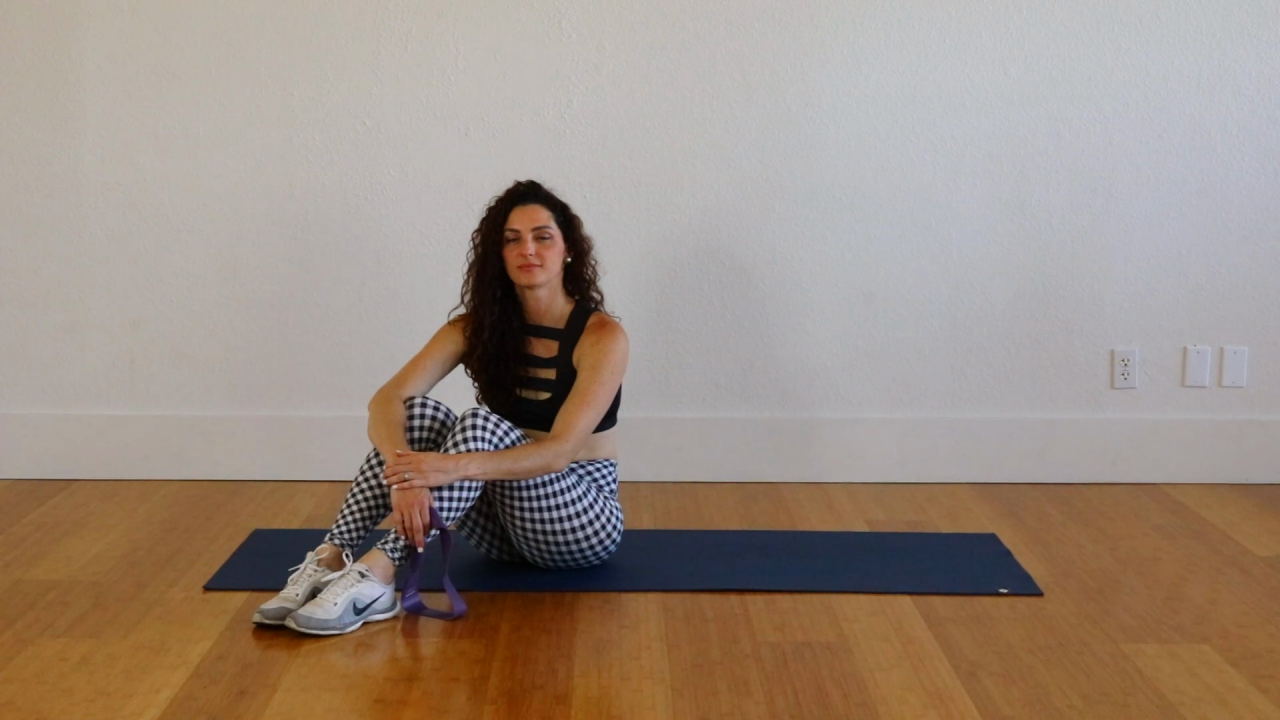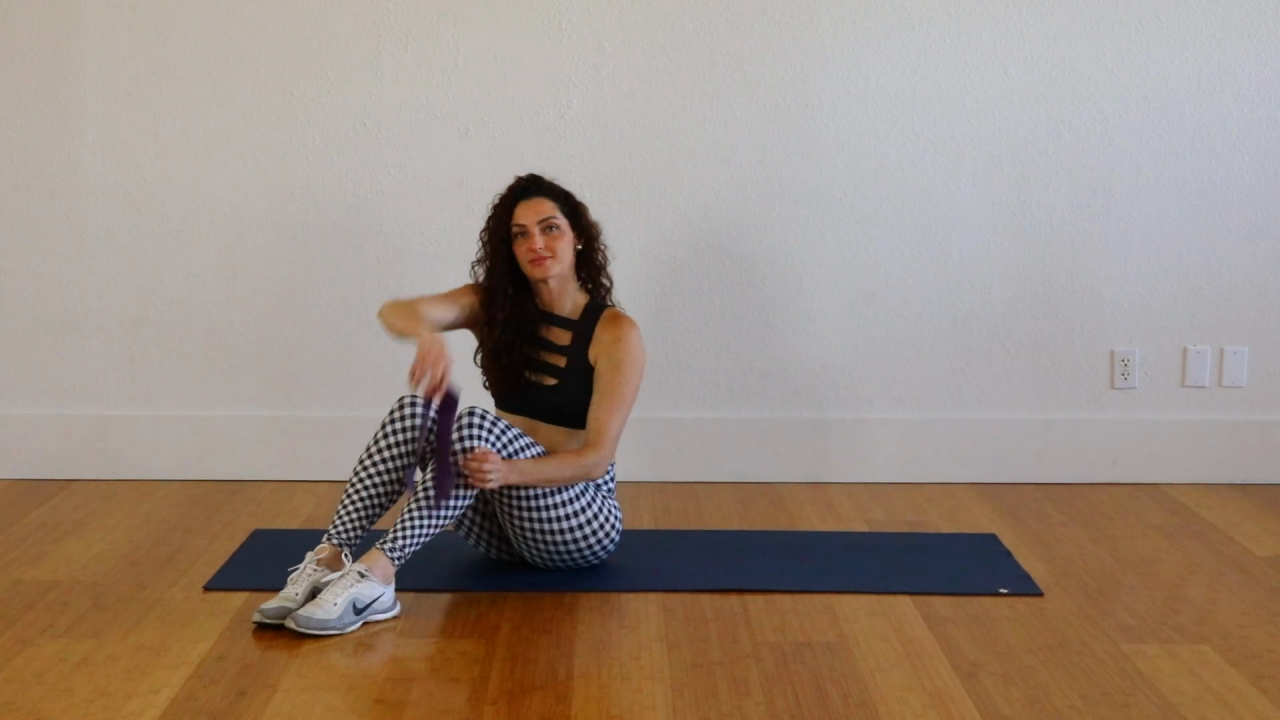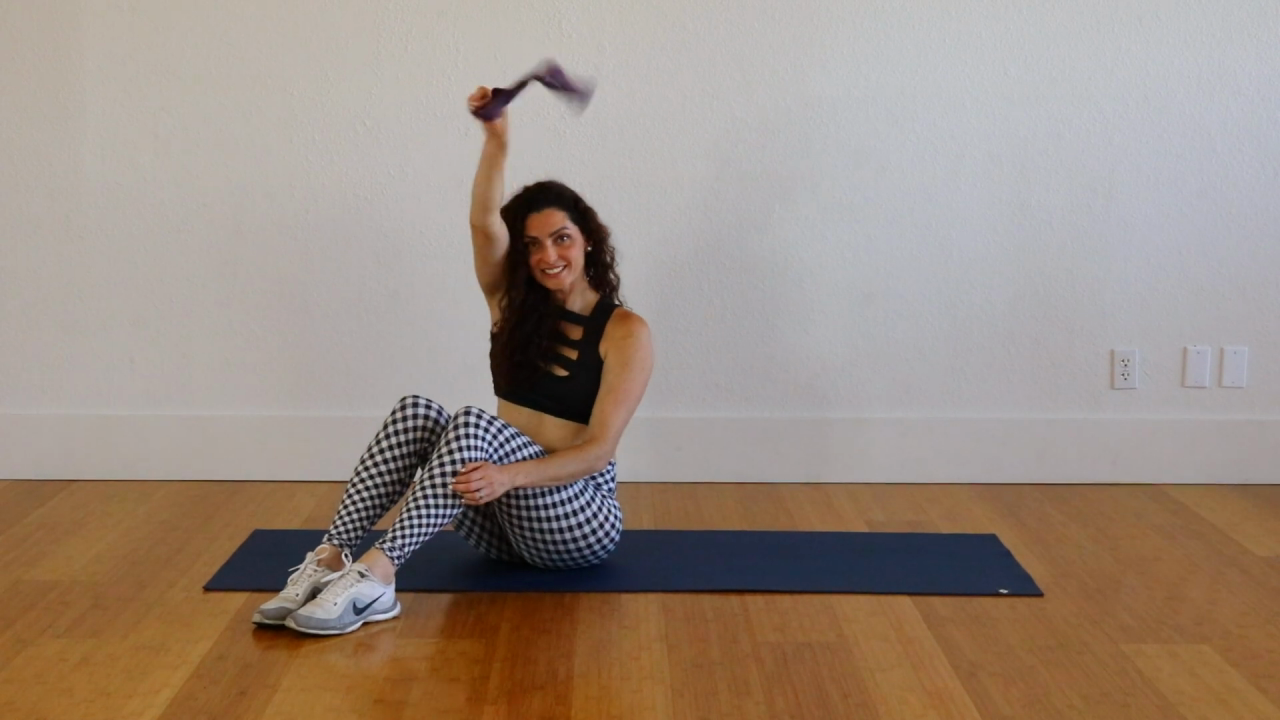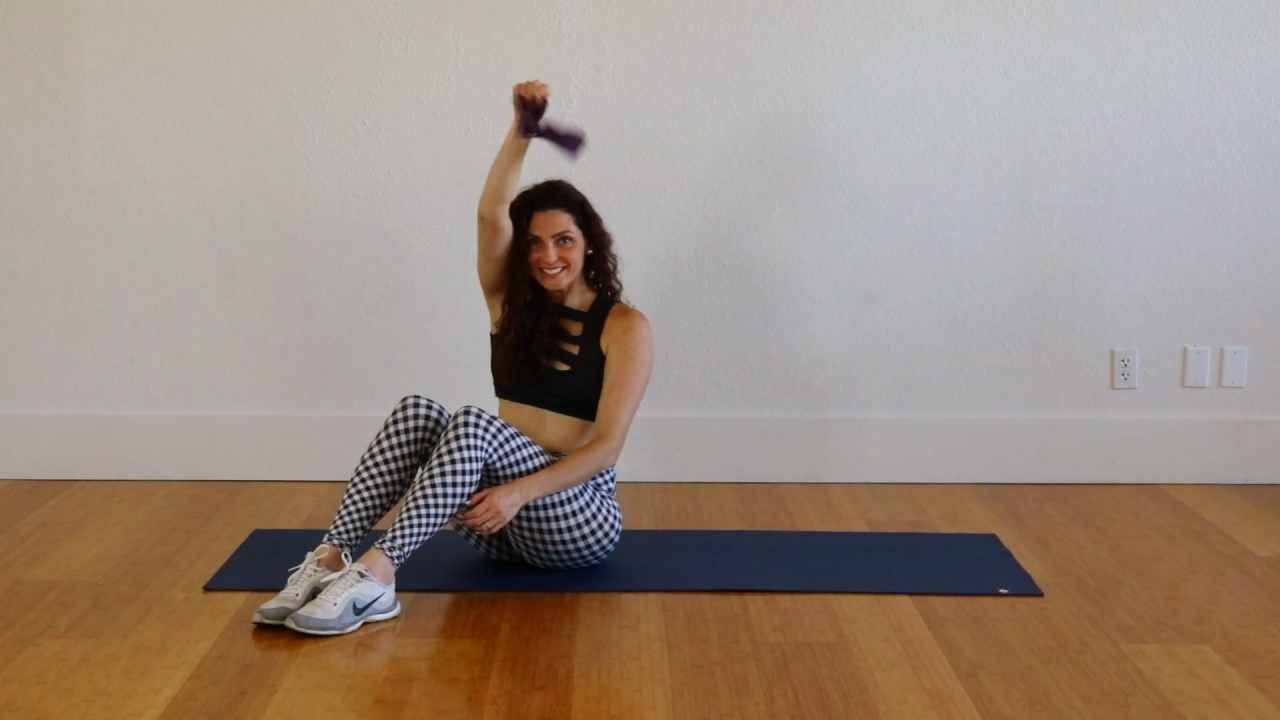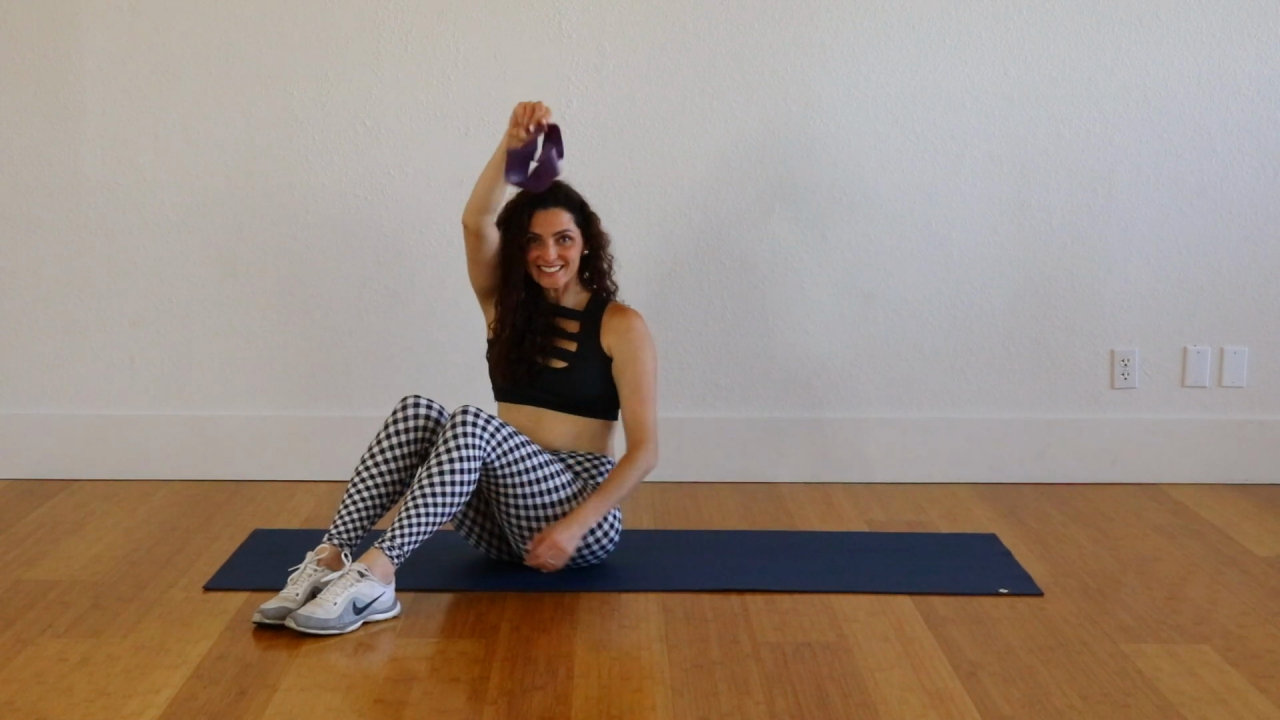
dt=0.3s
person 1, frame 1
left shoulder: (602, 336)
right shoulder: (477, 327)
left elbow: (559, 452)
right elbow: (386, 400)
left wrist: (455, 467)
right wrist: (403, 473)
left hip: (582, 520)
right hip: (505, 519)
left knee: (482, 425)
right knee: (419, 411)
left ankle: (378, 573)
right ankle: (331, 558)
person 1, frame 2
left shoulder: (615, 333)
right shoulder: (496, 308)
left elbow: (596, 457)
right elbow: (395, 311)
left wrist: (509, 469)
right wrist: (427, 338)
left hip: (581, 522)
right hip: (505, 523)
left knee: (477, 424)
right knee: (415, 409)
left ankle: (376, 575)
right ankle: (330, 559)
person 1, frame 3
left shoulder: (625, 332)
right shoulder: (512, 301)
left elbow: (600, 450)
right elbow: (485, 221)
left wrist: (510, 475)
right wrist: (493, 135)
left hip: (580, 522)
right hip: (504, 522)
left knee: (474, 426)
right knee: (416, 411)
left ankle: (377, 573)
right ankle: (330, 557)
person 1, frame 4
left shoulder: (624, 326)
right shoulder: (509, 301)
left elbow: (608, 444)
right elbow: (491, 214)
left wrist: (520, 492)
right wrist: (521, 126)
left hip: (580, 520)
right hip: (509, 517)
left knee: (473, 426)
right knee: (417, 412)
left ankle: (377, 575)
right ankle: (330, 559)
person 1, frame 5
left shoulder: (621, 325)
right shoulder: (505, 304)
left elbow: (644, 448)
right elbow: (477, 223)
left wrist: (577, 523)
right wrist: (511, 142)
left hip: (580, 517)
right hip: (505, 520)
left knee: (472, 423)
right knee: (417, 412)
left ankle: (377, 573)
right ankle: (329, 558)
